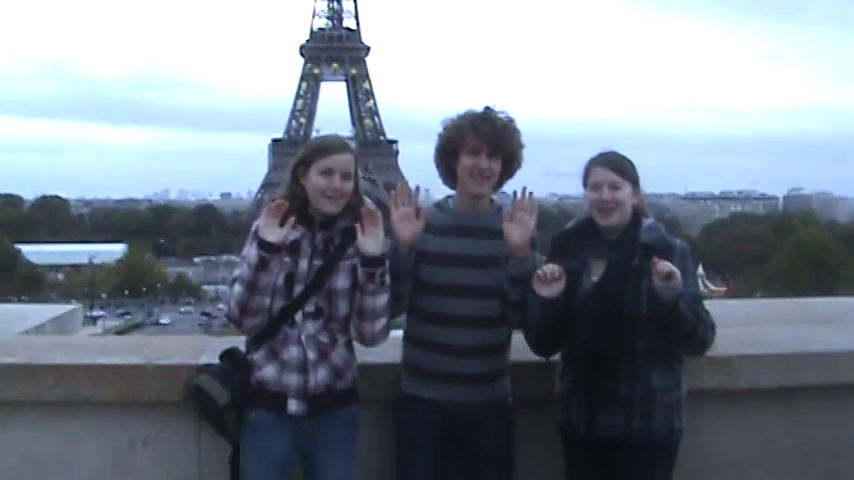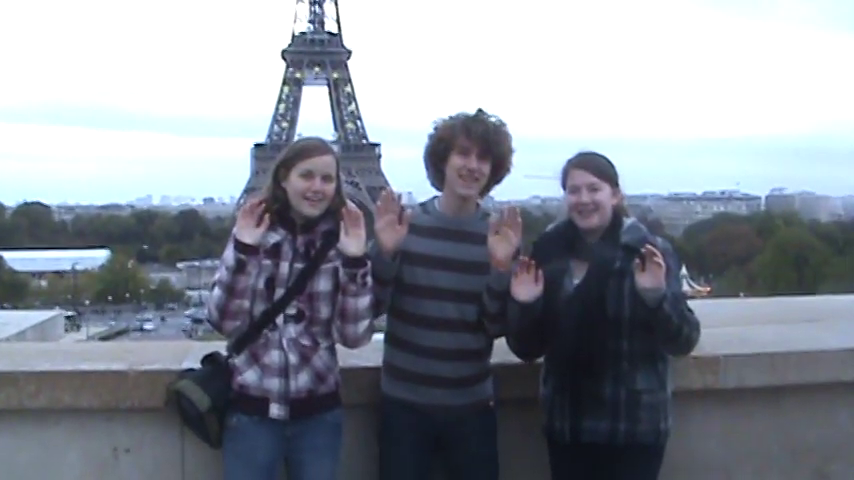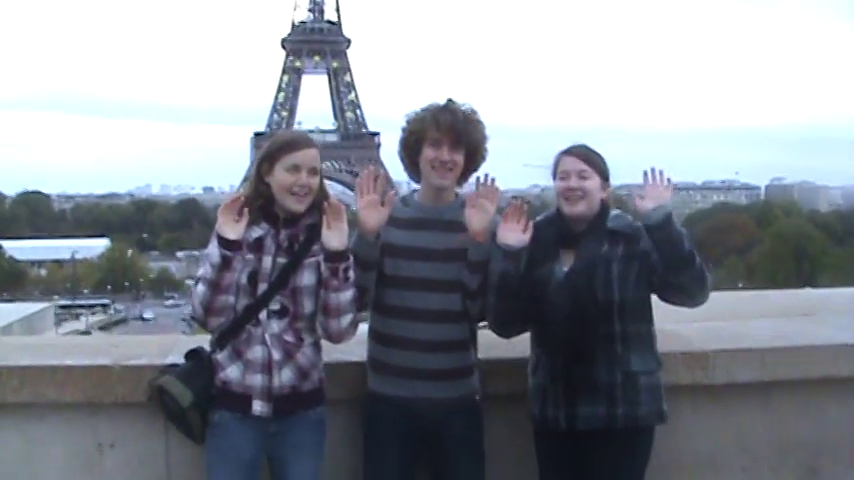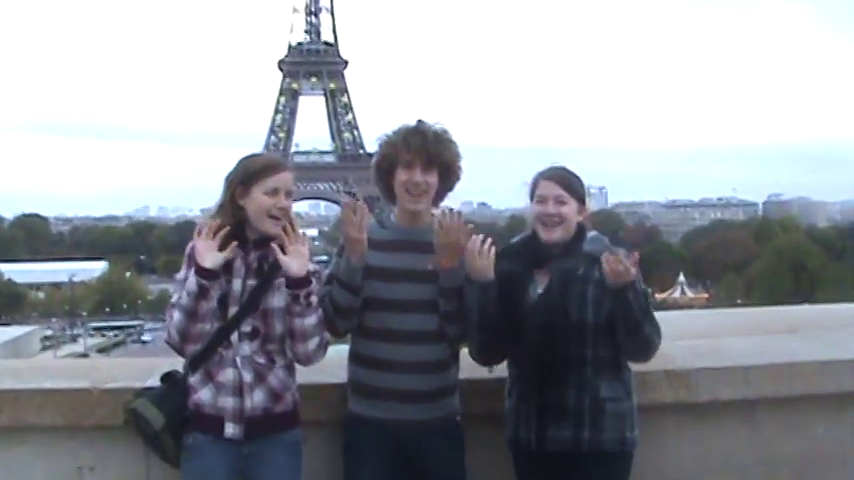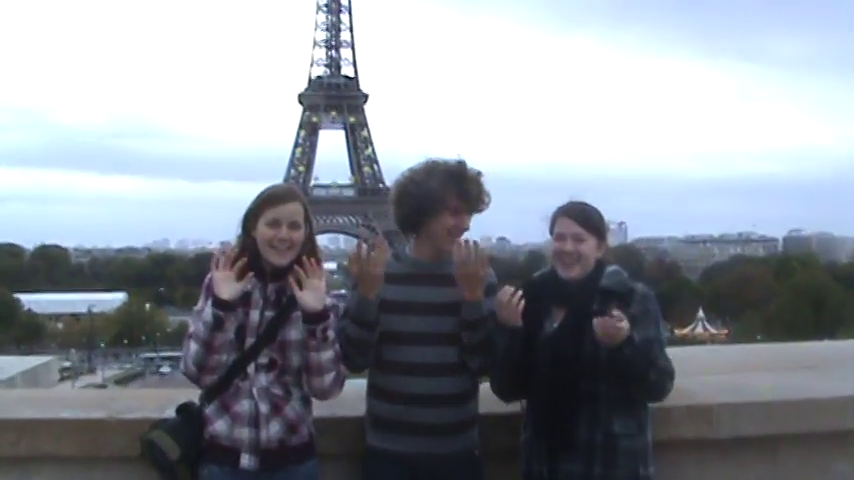
dt=1s
person 1, frame 1
left shoulder: (515, 229)
right shoulder: (421, 223)
left elbow: (519, 316)
right elbow: (392, 304)
left wrist: (521, 251)
right wrist: (402, 246)
left hip: (489, 400)
right hip: (424, 397)
person 1, frame 2
left shoulder: (500, 234)
right shoulder: (405, 224)
left elbow: (496, 326)
right elbow: (373, 306)
left wrist: (501, 266)
right wrist: (385, 251)
left hip: (471, 404)
right hip: (404, 400)
person 1, frame 3
left shoulder: (480, 222)
right shoulder: (385, 218)
left elbow: (481, 310)
right elbow: (357, 300)
left wrist: (481, 241)
right wrist: (367, 235)
left hip: (456, 398)
right hip: (389, 396)
person 1, frame 4
left shoulder: (459, 244)
right shoulder: (361, 238)
left elbow: (461, 331)
right elbow: (336, 324)
left wrist: (451, 267)
right wrist: (354, 258)
left hip: (438, 419)
right hip: (370, 418)
person 1, frame 5
left shoulder: (477, 274)
right shoulder: (378, 272)
left elbow: (482, 364)
right elbow: (355, 361)
left wrist: (473, 297)
right wrist: (366, 294)
left hip: (457, 452)
right hip: (388, 451)
person 2, frame 1
left shoulder: (358, 239)
right shoulder: (270, 230)
left elbow: (371, 334)
right elbow: (243, 319)
left wrist: (374, 261)
right wrist: (265, 249)
left hip: (335, 410)
right hip: (270, 407)
person 2, frame 2
left shoulder: (340, 241)
right shoulder: (255, 232)
left elbow: (354, 335)
right elbow: (225, 321)
left wrist: (355, 261)
right wrist: (243, 250)
left hip: (318, 413)
right hip: (252, 410)
person 2, frame 3
left shoulder: (322, 236)
right shoulder: (236, 229)
left elbow: (338, 331)
right elbow: (210, 318)
left wrist: (337, 256)
right wrist: (226, 246)
left hip: (301, 409)
right hip: (235, 406)
person 2, frame 4
left shoulder: (294, 259)
right shoulder: (205, 252)
left elbow: (309, 352)
right elbow: (184, 343)
left wrist: (299, 281)
right wrist: (204, 274)
left hip: (275, 431)
right hip: (209, 429)
person 2, frame 5
left shoulder: (314, 293)
right shoulder: (223, 283)
left elbow: (326, 387)
right elbow: (200, 374)
left wrist: (316, 315)
right wrist: (221, 305)
person 3, frame 1
left shoulder: (667, 251)
right shoulder: (569, 249)
left elbow: (699, 342)
right elbow: (544, 345)
left wrist: (673, 295)
right wrist: (545, 301)
left hip: (648, 424)
right hip: (582, 421)
person 3, frame 2
left shoulder: (648, 252)
right shoulder: (549, 252)
left elbow: (684, 341)
right elbow: (528, 349)
left wrist: (656, 295)
right wrist: (523, 305)
left hip: (634, 425)
right hip: (567, 423)
person 3, frame 3
left shoulder: (634, 239)
right shoulder: (538, 244)
left elbow: (692, 291)
right elbow: (506, 324)
left wrist: (663, 222)
right wrist: (507, 255)
left hip: (622, 412)
right hip: (555, 413)
person 3, frame 4
left shoulder: (605, 265)
right shoulder: (512, 266)
left elbow: (642, 348)
right elbow: (486, 352)
left wrist: (624, 289)
right wrist: (482, 284)
left hip: (600, 433)
right hip: (531, 433)
person 3, frame 5
left shoulder: (631, 300)
right shoulder: (533, 299)
left elbow: (658, 386)
right elbow: (508, 389)
left wrist: (626, 344)
right wrist: (508, 330)
